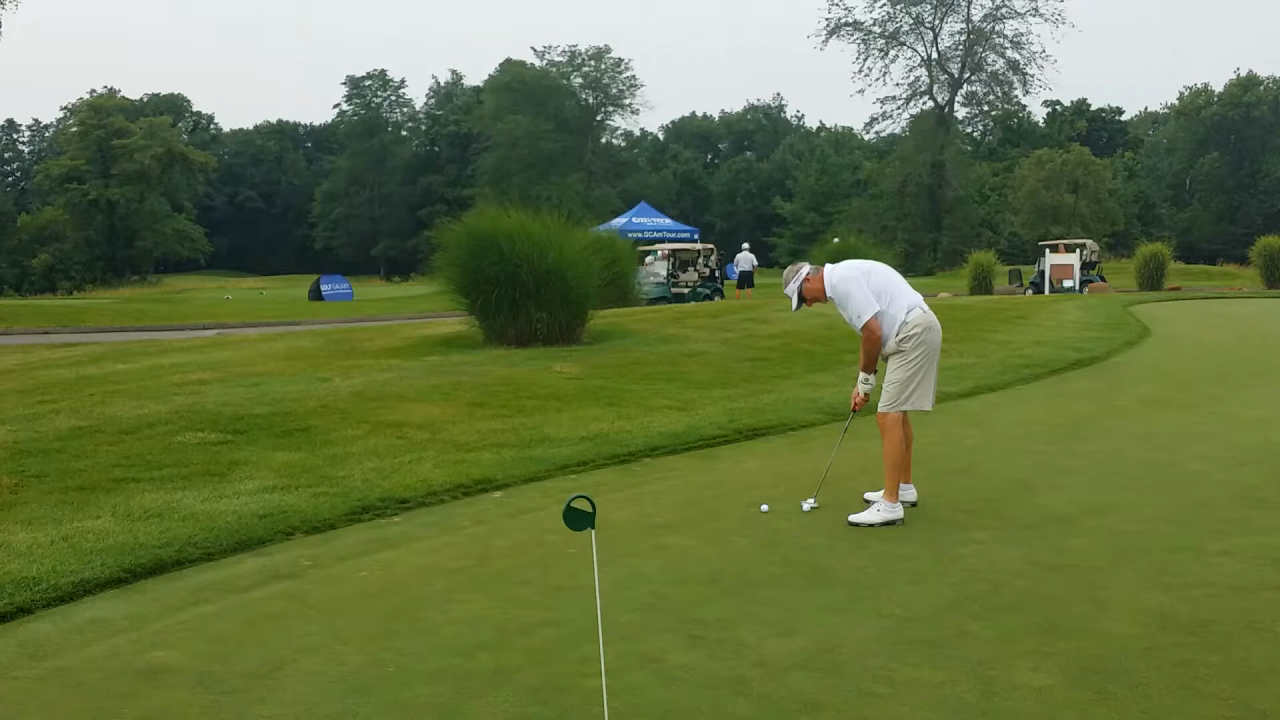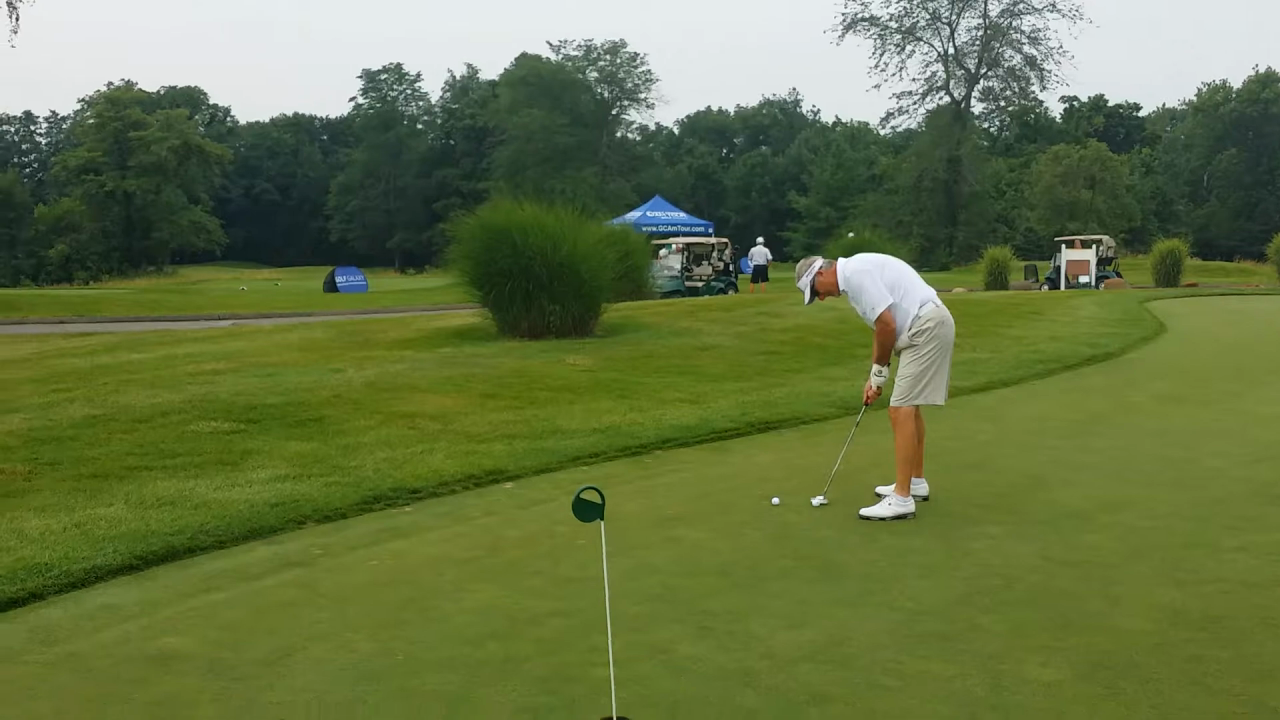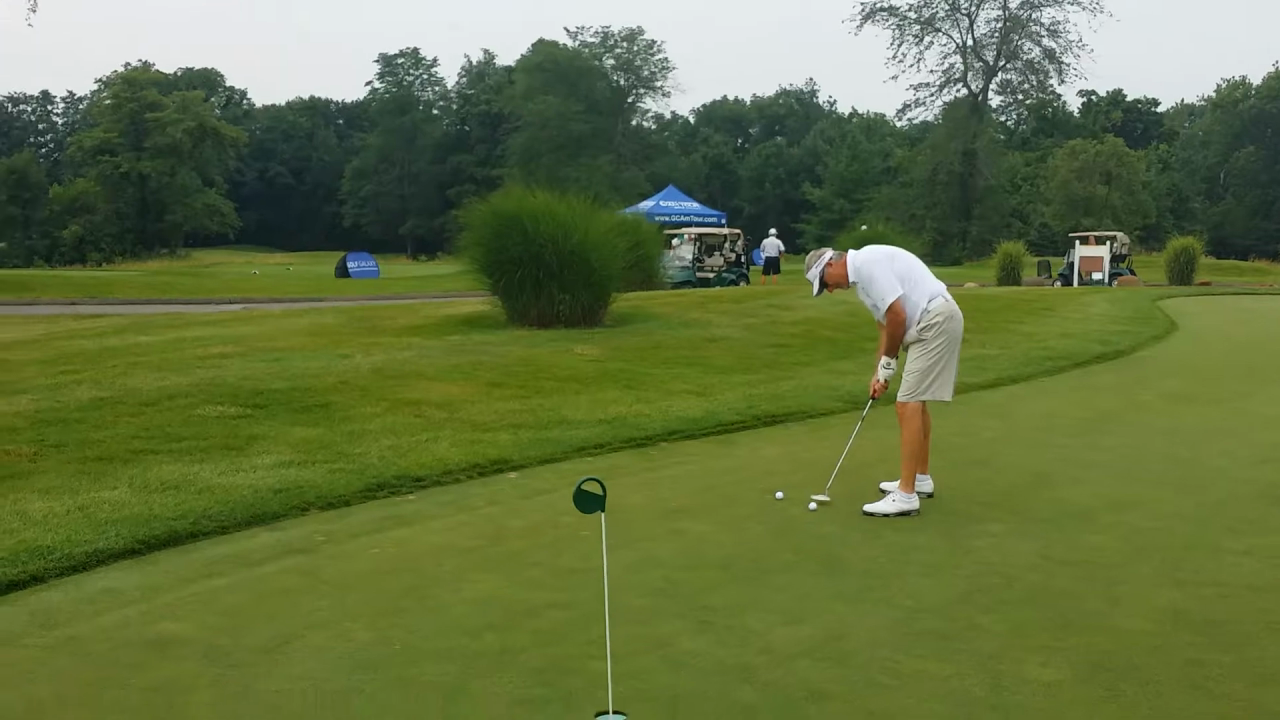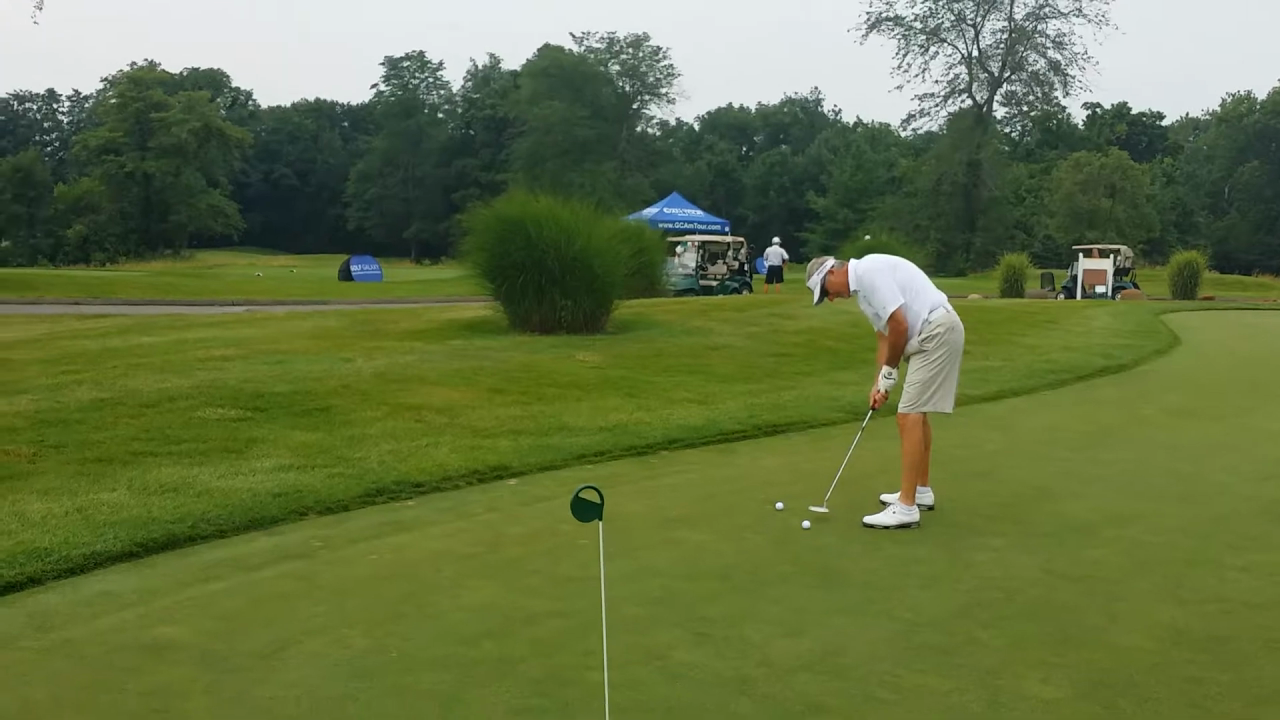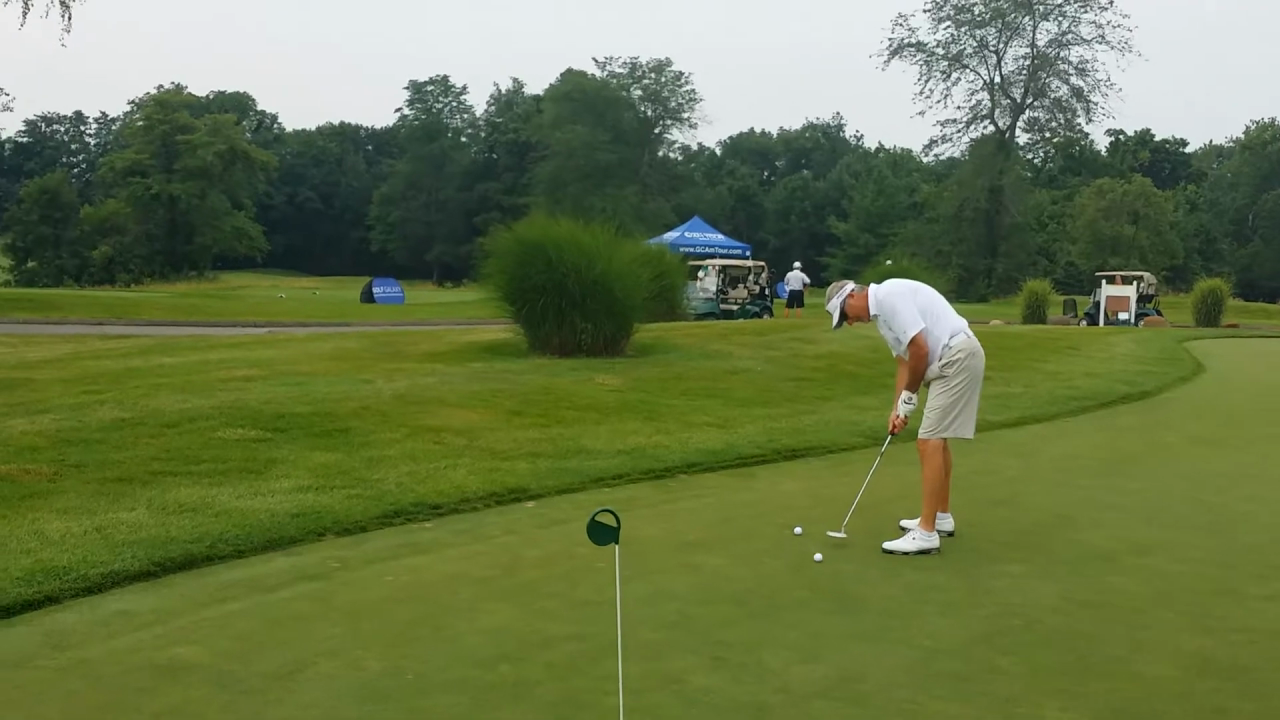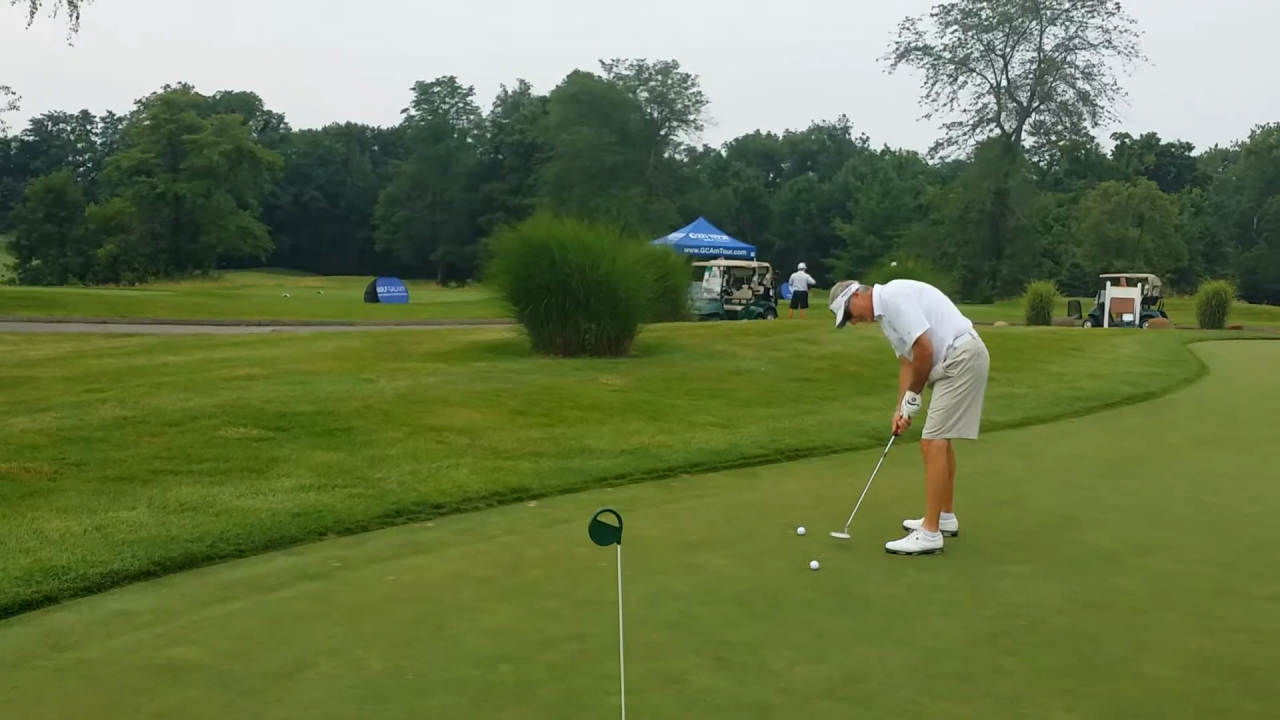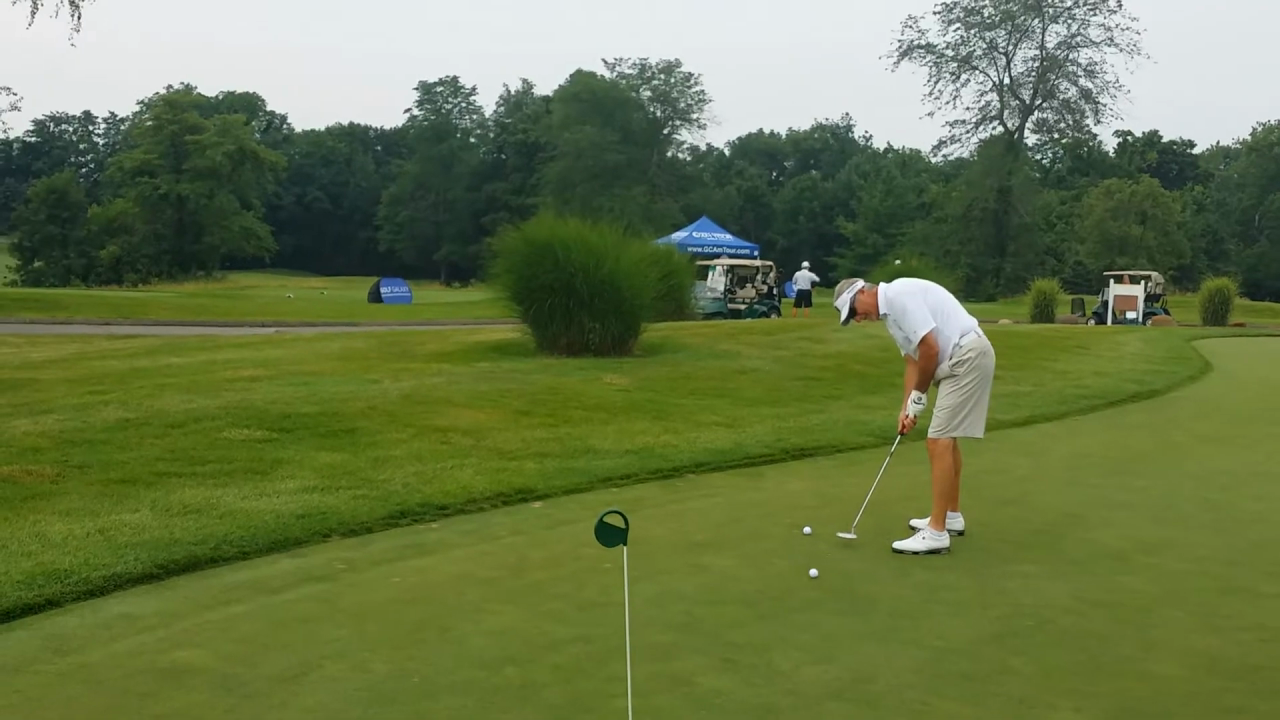
dt=0.1s
person 1, frame 1
left shoulder: (843, 279)
right shoulder: (841, 284)
left elbow: (873, 333)
right elbow: (868, 335)
left wrist: (866, 377)
right wrist: (860, 385)
left hip: (914, 332)
right hip: (913, 333)
left knee: (889, 416)
right knee: (897, 411)
left ankle: (890, 505)
right ankle: (904, 488)
person 1, frame 2
left shoulder: (856, 272)
right shoulder: (854, 278)
left elbow: (887, 326)
right elbow: (881, 328)
left wrist: (879, 369)
right wrist: (873, 378)
left hip: (927, 326)
right hip: (927, 327)
left knee: (901, 410)
right knee: (909, 405)
left ankle: (901, 499)
right ankle: (916, 482)
person 1, frame 3
left shoulder: (866, 263)
right shoulder: (862, 276)
left elbow: (897, 315)
right elbow: (886, 323)
left wrist: (888, 361)
right wrist: (879, 372)
left hip: (935, 321)
right hip: (932, 323)
left knee: (908, 405)
right knee: (916, 401)
left ankle: (906, 495)
right ankle: (921, 478)
person 1, frame 4
left shoulder: (868, 271)
right shoulder: (863, 285)
left elbow: (899, 324)
right elbow: (885, 334)
left wrist: (889, 371)
right wrist: (879, 382)
left hip: (937, 332)
right hip: (934, 334)
left knee: (909, 416)
right knee: (917, 412)
left ankle: (907, 507)
right ankle: (922, 490)
person 1, frame 5
left shoulder: (888, 296)
right shoulder: (881, 312)
left elbow: (919, 348)
right elbow: (904, 360)
left wrist: (909, 396)
right wrist: (897, 407)
left hip: (957, 357)
right hip: (952, 361)
left knee: (929, 442)
right knee: (936, 439)
left ankle: (926, 534)
right ankle: (942, 517)
person 1, frame 6
left shoulder: (893, 297)
right shoulder: (886, 313)
left elbow: (924, 349)
right elbow: (907, 361)
left wrist: (912, 396)
right wrist: (901, 408)
left hip: (962, 358)
right hip: (957, 361)
left knee: (932, 443)
right knee: (940, 439)
left ankle: (930, 533)
right ankle: (945, 517)
person 1, frame 7
left shoulder: (899, 295)
right shoulder: (890, 312)
left elbow: (930, 348)
right elbow: (913, 360)
left wrist: (918, 396)
right wrist: (906, 407)
left hip: (967, 357)
right hip: (960, 361)
left knee: (939, 442)
right knee: (946, 438)
left ankle: (936, 533)
right ankle: (951, 516)
